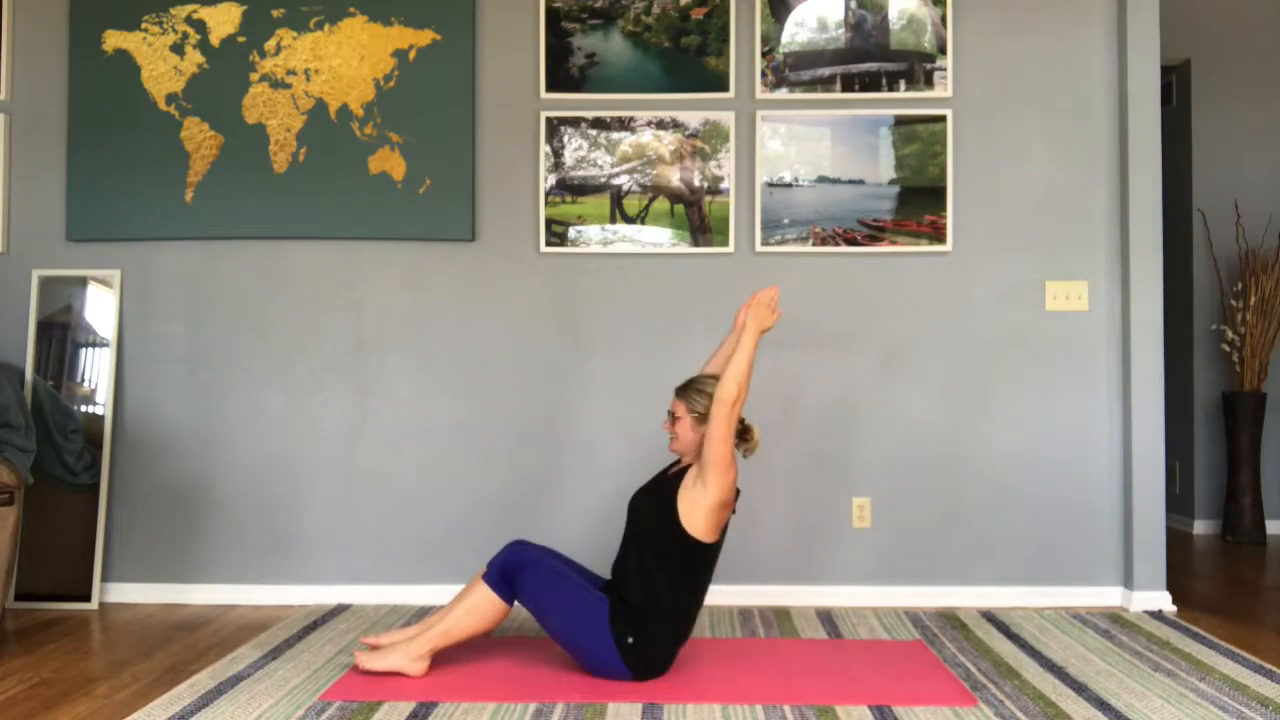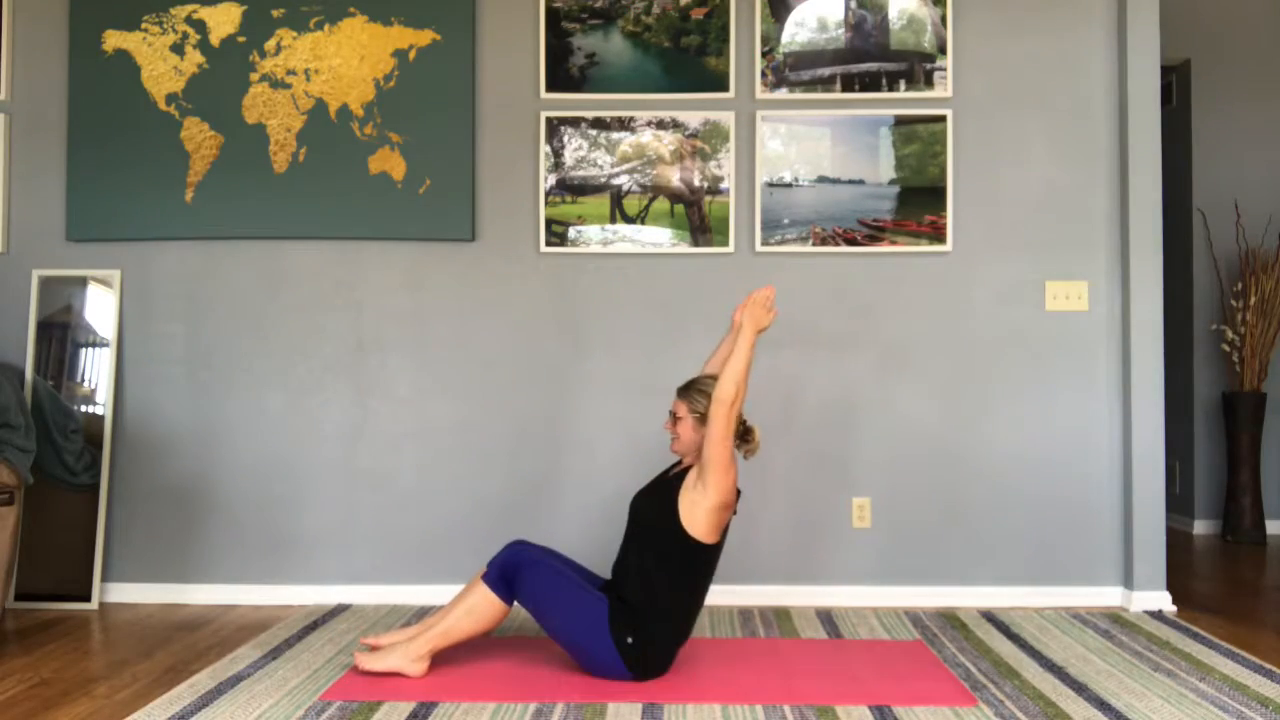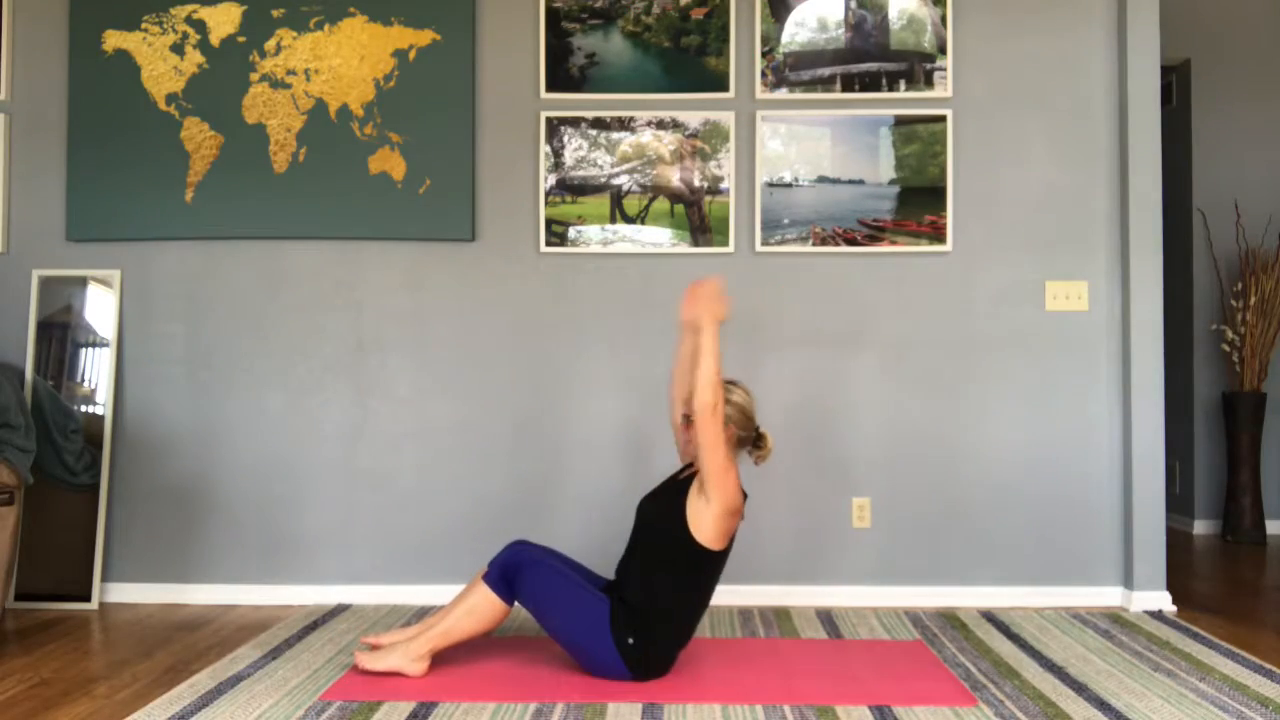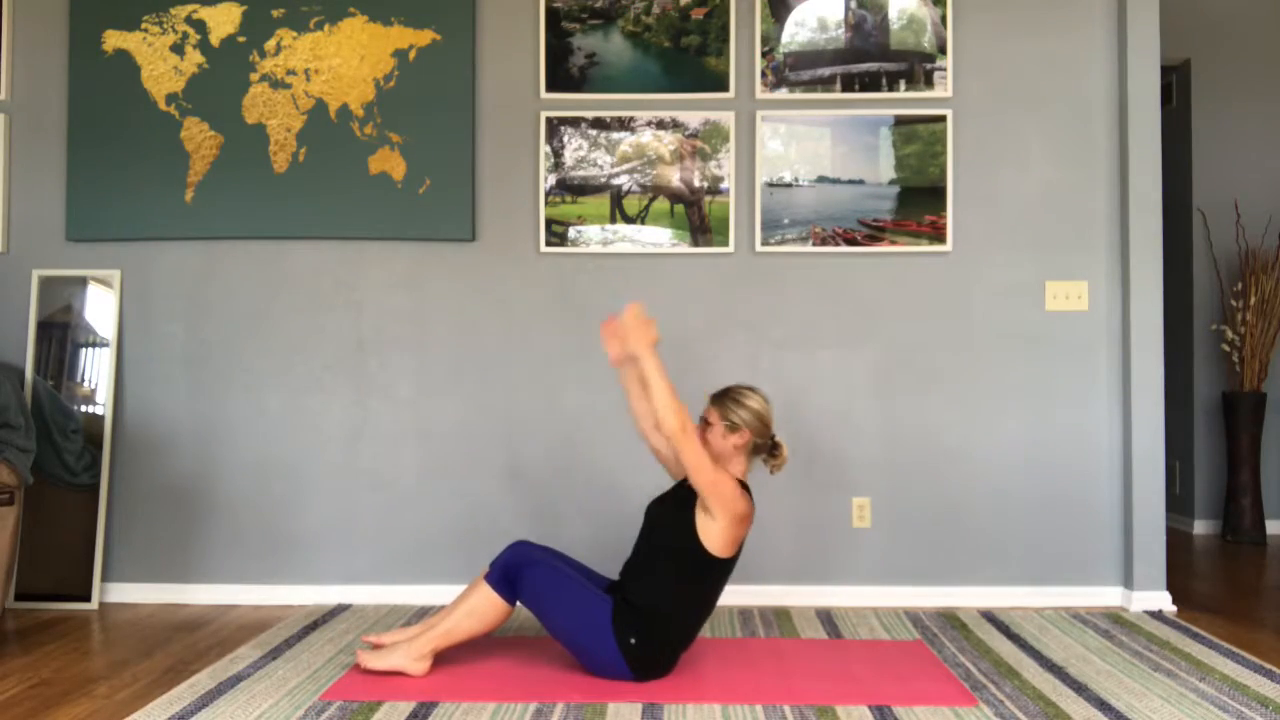
dt=0.2s
person 1, frame 1
left shoulder: (711, 488)
right shoulder: (687, 470)
left elbow: (726, 401)
right elbow: (707, 388)
left wrist: (753, 331)
right wrist: (738, 330)
left hip: (634, 647)
right hip: (625, 615)
left knee: (518, 566)
right knee: (520, 555)
left ankle: (417, 651)
right ankle: (419, 635)
person 1, frame 2
left shoulder: (712, 489)
right shoulder: (690, 470)
left elbow: (723, 403)
right elbow: (705, 392)
left wrist: (749, 331)
right wrist: (735, 331)
left hip: (634, 646)
right hip: (626, 614)
left knee: (517, 565)
right knee: (520, 555)
left ankle: (416, 652)
right ankle: (419, 636)
person 1, frame 3
left shoulder: (722, 496)
right shoulder: (697, 476)
left elbow: (707, 411)
right elbow: (683, 402)
left wrist: (708, 329)
right wrist: (694, 331)
left hip: (635, 647)
right hip: (627, 617)
left knee: (518, 566)
right knee: (521, 555)
left ankle: (416, 653)
right ankle: (418, 637)
person 1, frame 4
left shoulder: (731, 502)
right shoulder: (705, 486)
left elbow: (677, 435)
right elbow: (658, 438)
left wrist: (644, 353)
right wrist: (624, 364)
left hip: (637, 648)
right hip: (630, 617)
left knee: (521, 567)
right knee: (523, 555)
left ankle: (418, 653)
right ankle: (419, 638)
